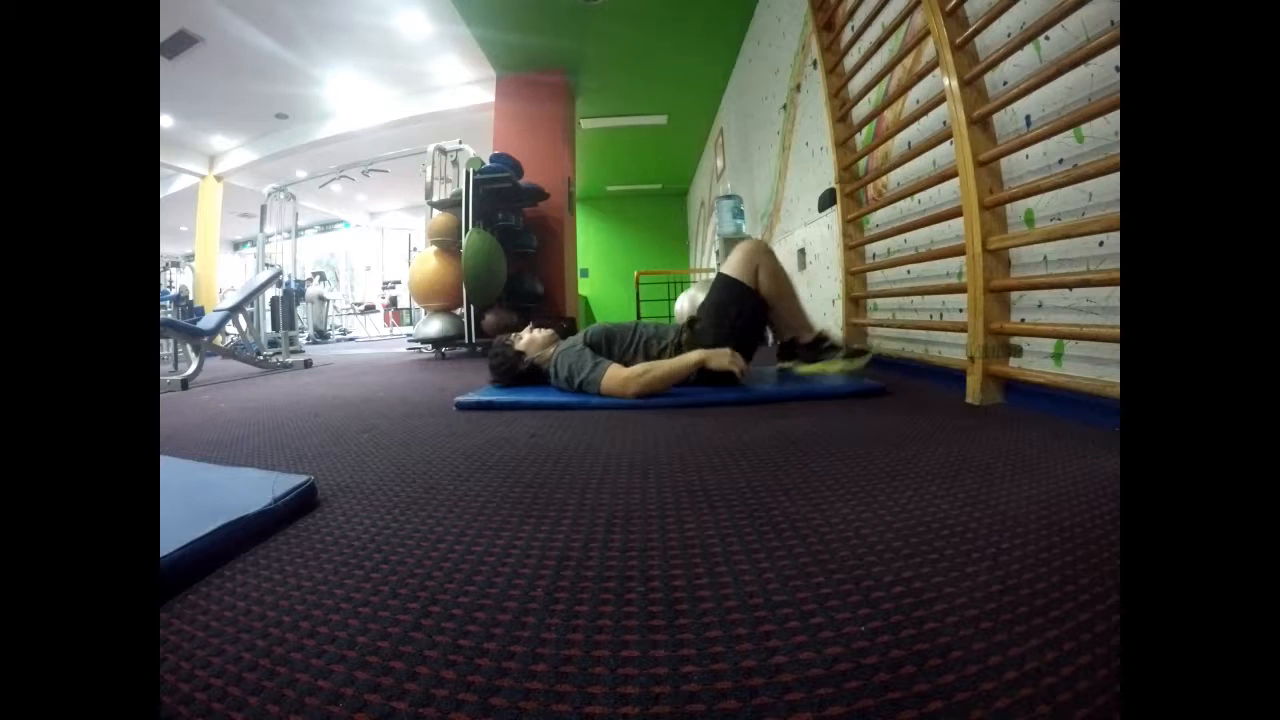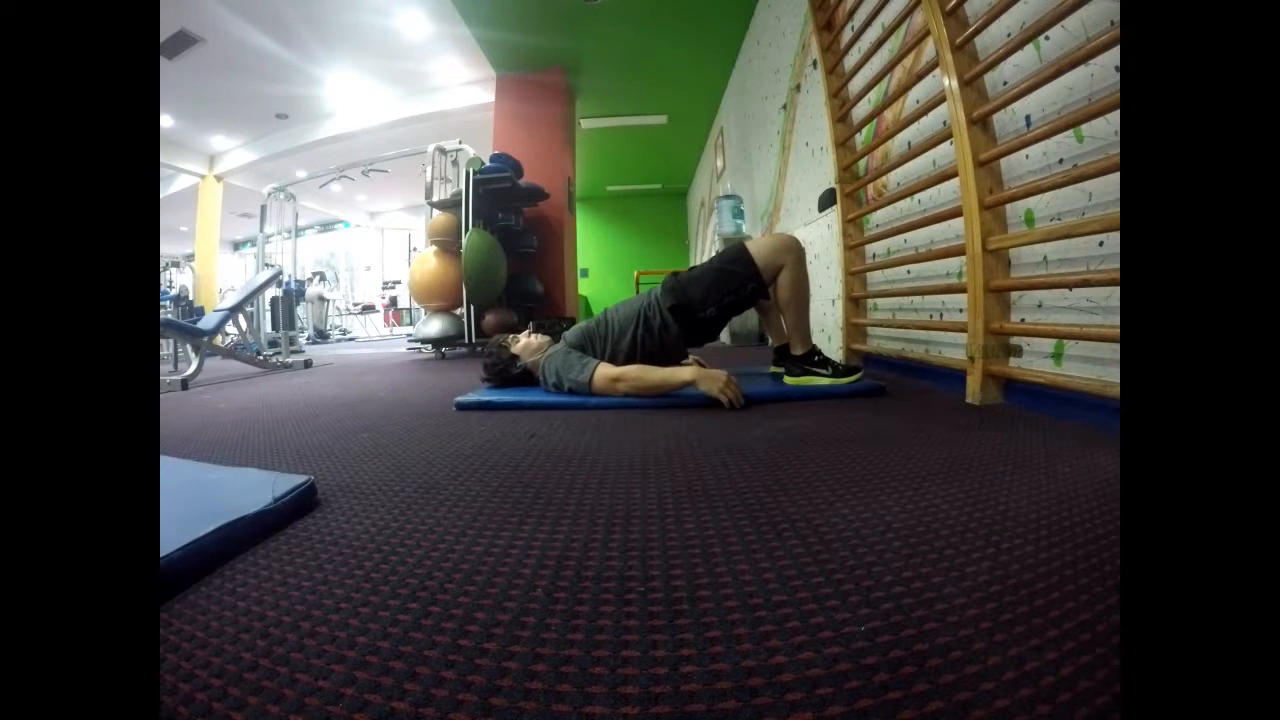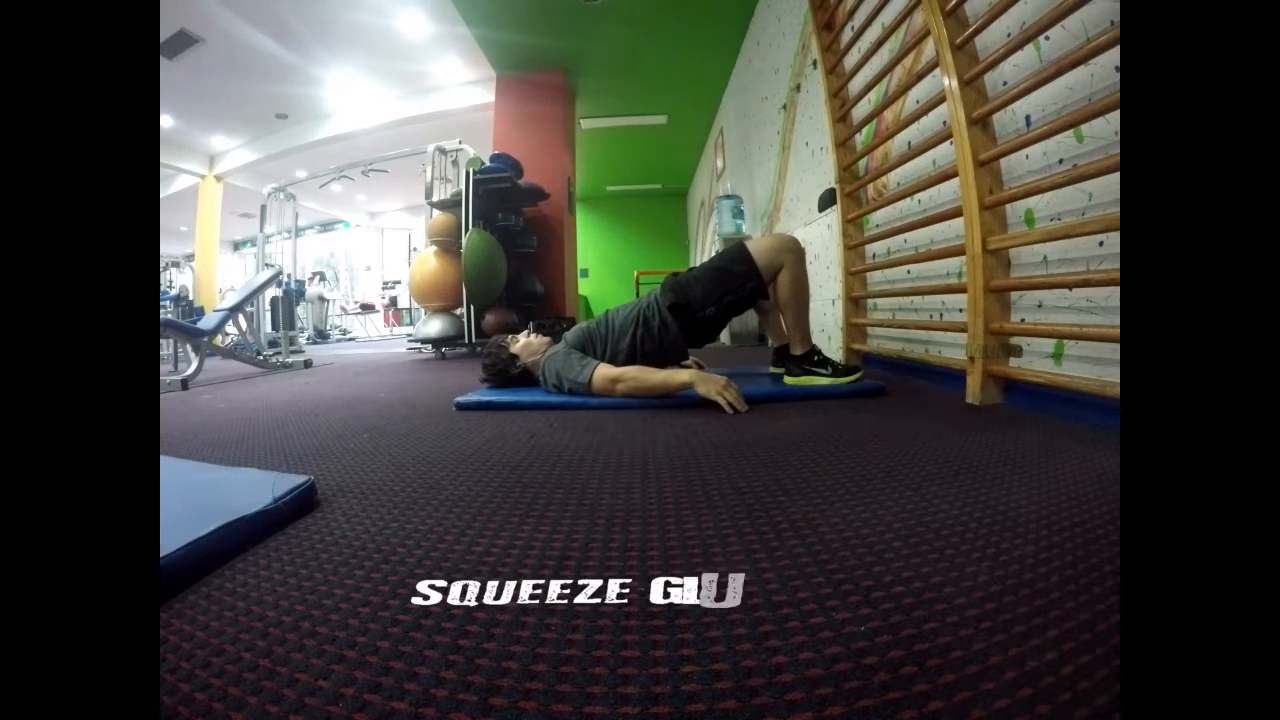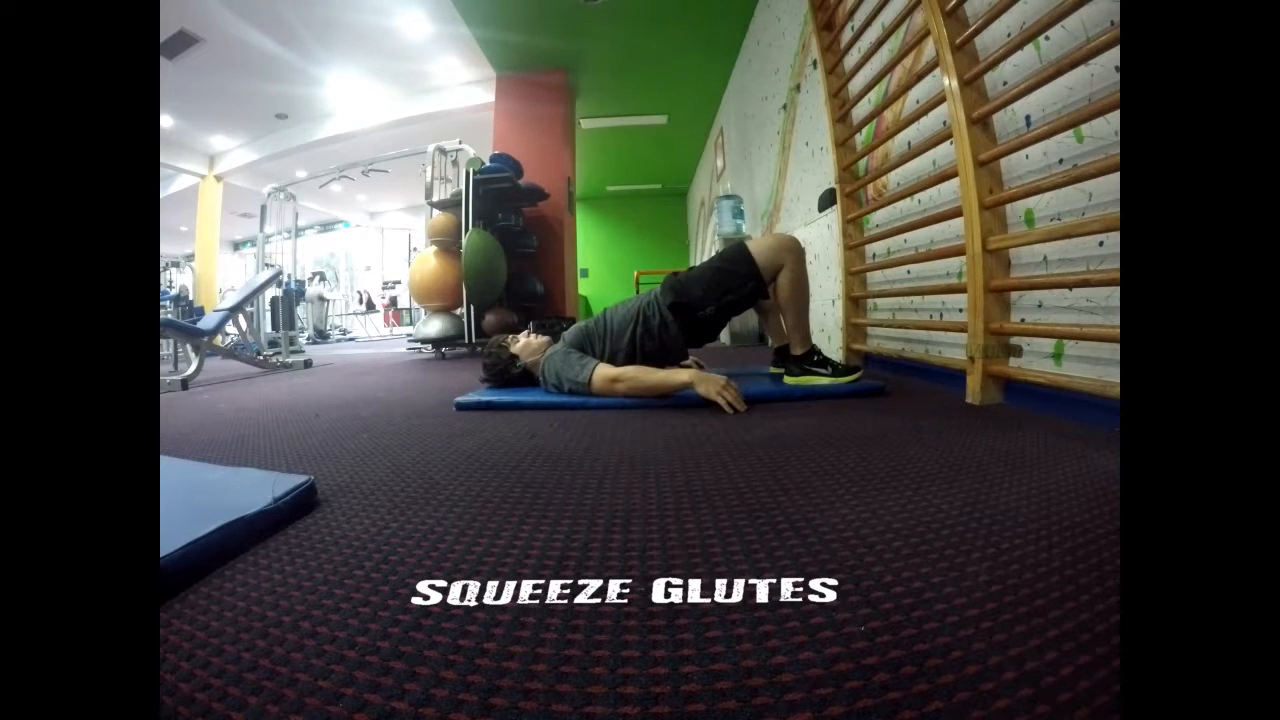
dt=1s
person 1, frame 1
left shoulder: (566, 354)
right shoulder: (568, 363)
right elbow: (628, 383)
right wrist: (702, 356)
left hip: (690, 339)
right hip: (702, 347)
left knee: (751, 265)
right knee: (751, 251)
left ankle: (792, 348)
right ankle: (812, 346)
person 1, frame 2
left shoulder: (556, 357)
right shoulder: (557, 367)
right elbow: (617, 381)
right wrist: (691, 374)
left hip: (669, 315)
left knee: (765, 260)
right knee: (785, 249)
left ankle: (785, 354)
right ankle: (802, 360)
person 1, frame 3
left shoulder: (557, 356)
right shoulder: (556, 367)
right elbow: (615, 380)
right wrist: (691, 377)
left hip: (668, 315)
left knee: (764, 262)
right knee: (785, 248)
left ankle: (784, 354)
right ankle: (802, 360)
person 1, frame 4
left shoulder: (557, 354)
right shoulder: (557, 367)
right elbow: (614, 379)
right wrist: (691, 377)
left hip: (667, 312)
left knee: (764, 261)
right knee: (785, 248)
left ankle: (785, 354)
right ankle: (802, 360)
